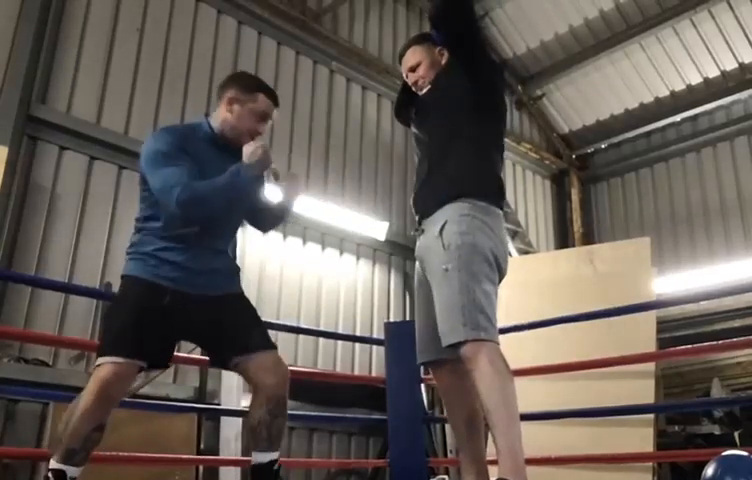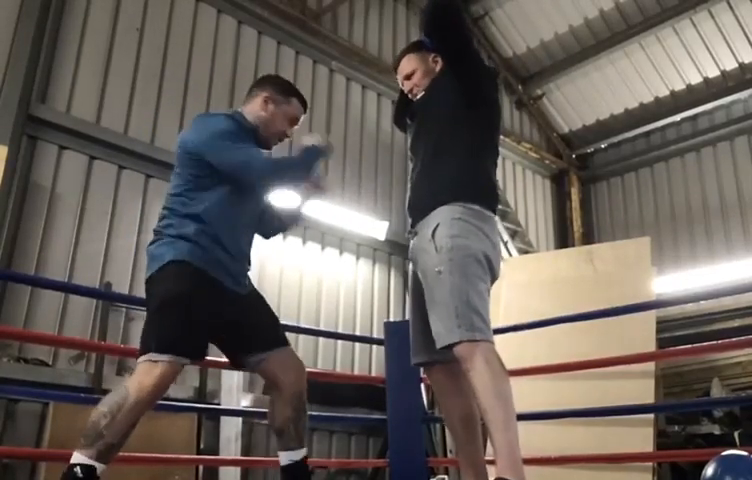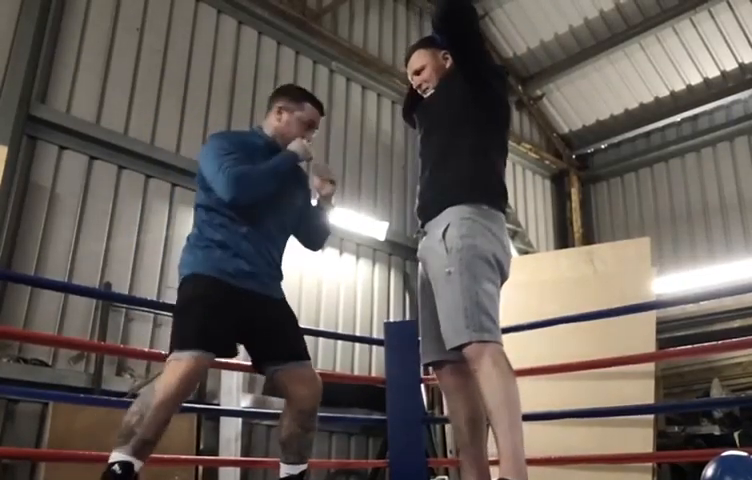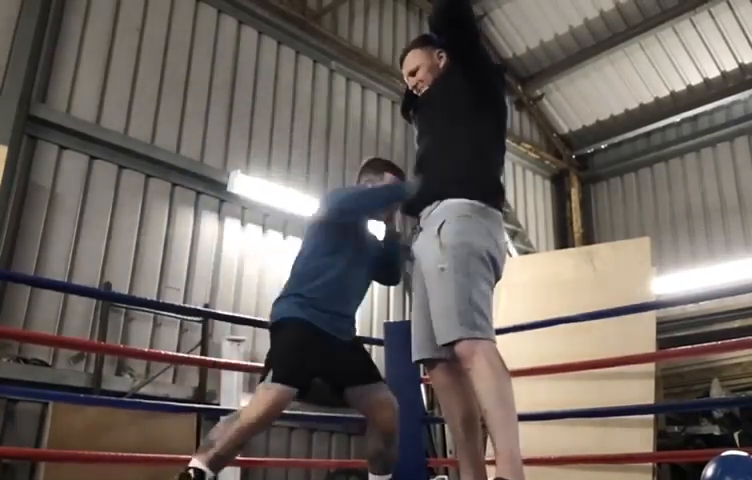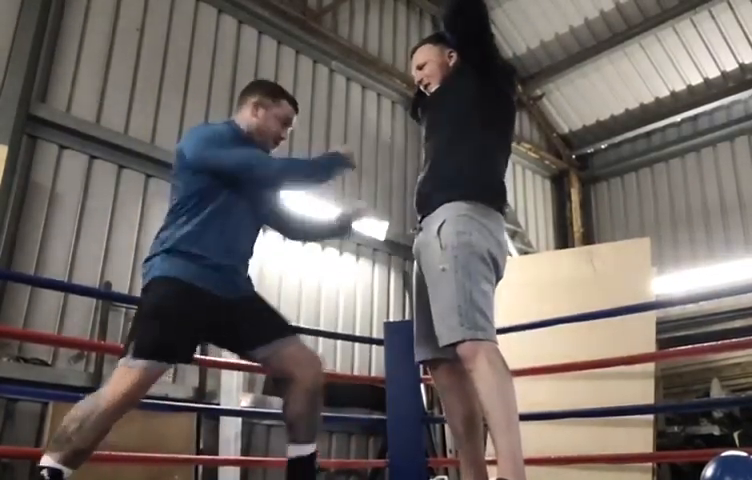
dt=1s
person 1, frame 1
left shoulder: (474, 76)
right shoulder: (434, 108)
right elbow: (400, 110)
left wrist: (425, 48)
right wrist: (415, 85)
left hip: (462, 218)
right hip: (433, 231)
left knee: (473, 342)
right knee: (445, 362)
person 1, frame 2
left shoulder: (469, 81)
right shoulder: (430, 111)
right elbow: (399, 117)
right wrist: (412, 93)
left hip: (457, 222)
right hip: (428, 234)
left knee: (469, 343)
right knee: (441, 364)
person 1, frame 3
left shoulder: (477, 82)
right shoulder: (438, 108)
right elbow: (408, 110)
right wrist: (420, 89)
left hip: (465, 222)
right hip: (436, 234)
left knee: (477, 344)
right knee: (448, 364)
person 1, frame 4
left shoulder: (473, 78)
right shoulder: (435, 104)
right elbow: (409, 107)
left hip: (459, 219)
right hip: (433, 229)
left knee: (470, 343)
right knee: (441, 361)
person 1, frame 5
left shoulder: (483, 79)
right shoulder: (444, 104)
right elbow: (419, 108)
left hip: (462, 219)
right hip: (435, 228)
left knee: (472, 343)
right knee: (443, 361)
person 2, frame 1
left shoulder: (244, 160)
right shoulder: (168, 142)
left elbow: (263, 220)
right elbow: (183, 203)
left wrist: (286, 201)
right wrist: (246, 172)
left hip: (219, 290)
right hip: (153, 281)
left knee: (273, 377)
right knee: (108, 379)
person 2, frame 2
left shoulder: (247, 156)
right shoulder: (215, 128)
left elbow: (265, 224)
right elbow: (267, 174)
right wrist: (312, 153)
left hip: (232, 280)
right hip: (185, 266)
left knee: (290, 374)
right knee: (156, 374)
person 2, frame 3
left shoulder: (293, 178)
right shoulder: (225, 145)
left elbow: (313, 239)
right elbow: (235, 189)
left wrist: (323, 203)
right wrist: (291, 158)
left hip: (264, 291)
right hip: (211, 277)
left knee: (306, 388)
right knee: (184, 372)
person 2, frame 4
left shoulder: (365, 238)
right shoulder: (341, 205)
left elbow: (390, 275)
left wrist: (391, 229)
left hip: (339, 334)
right hip: (301, 322)
left knee: (386, 411)
right knee: (268, 404)
person 2, frame 5
left shoulder: (260, 175)
right shoulder: (206, 140)
left elbow: (290, 227)
right elbow: (274, 171)
left wrist: (336, 225)
right wrist: (336, 161)
left hip: (233, 289)
right hip: (180, 279)
left knee: (308, 370)
right knee: (129, 385)
